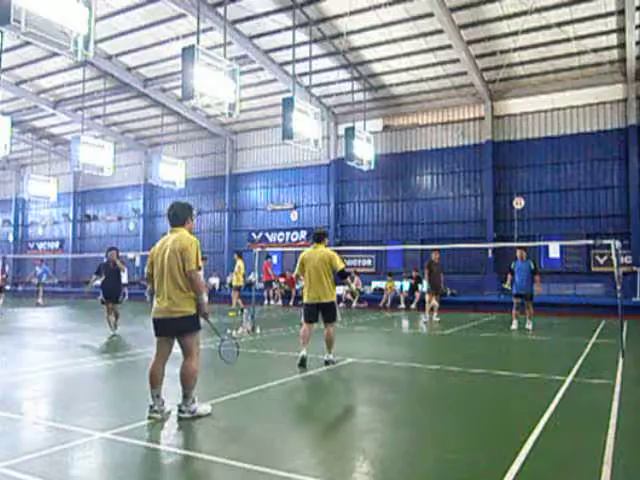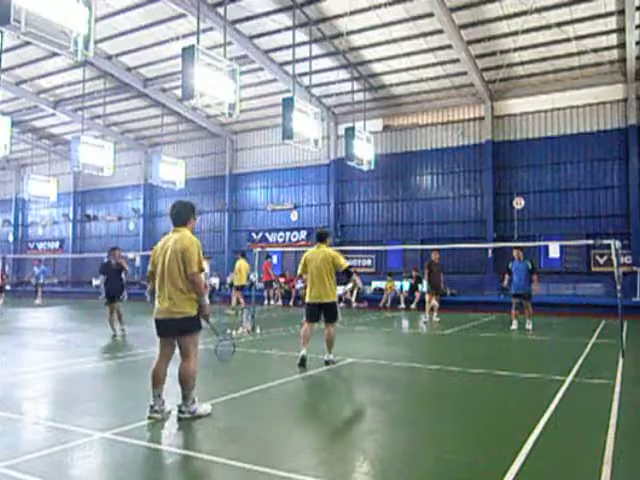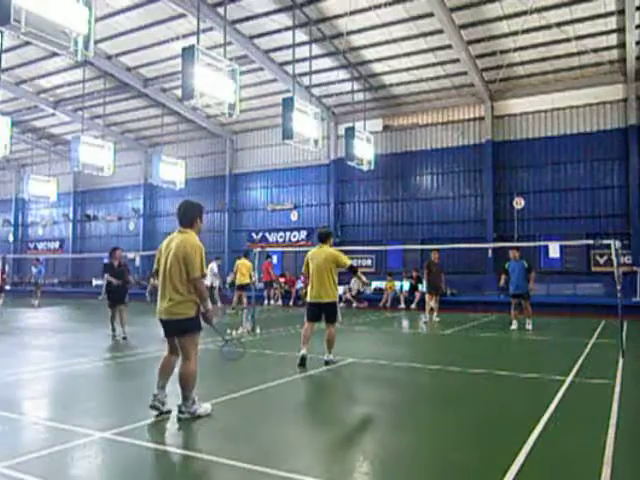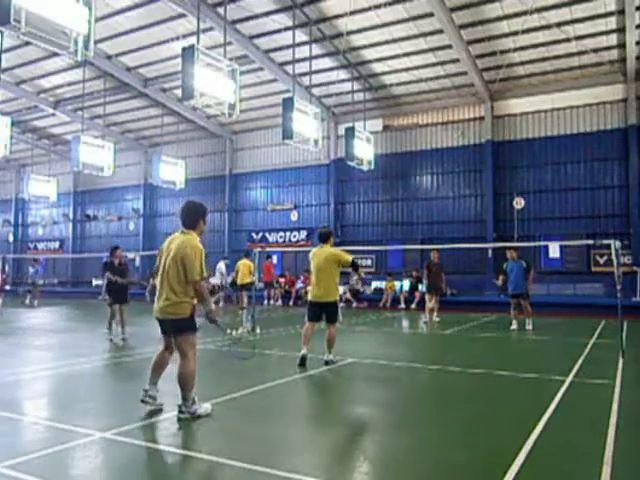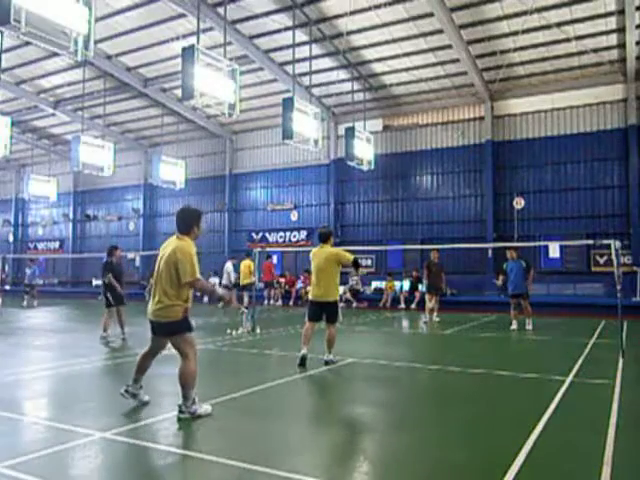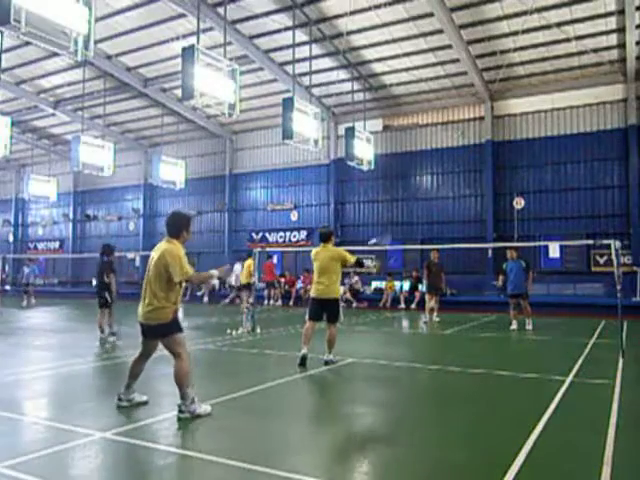
dt=0.2s
person 1, frame 1
left shoulder: (159, 245)
right shoulder: (189, 241)
left elbow: (149, 278)
right elbow: (193, 275)
right wrist: (203, 300)
left hip: (161, 310)
right hip: (184, 309)
left knee: (160, 358)
right knee: (191, 357)
left ankle: (156, 406)
right ankle: (188, 406)
person 1, frame 2
left shoulder: (161, 243)
right shoulder: (190, 241)
left elbow: (151, 277)
right elbow: (194, 277)
right wrist: (204, 302)
left hip: (162, 310)
right hip: (185, 309)
left knee: (163, 357)
right knee: (189, 357)
left ankle: (157, 406)
right ankle: (188, 406)
person 1, frame 3
left shoulder: (168, 241)
right shoulder: (193, 244)
left elbow: (157, 272)
right elbow: (197, 281)
right wrist: (207, 306)
left hip: (165, 308)
right hip: (184, 310)
left knee: (172, 353)
right knee: (190, 357)
left ankle: (159, 395)
right ankle: (188, 406)
person 1, frame 4
left shoulder: (171, 240)
right shoulder: (193, 246)
left elbow: (157, 270)
right elbow: (198, 283)
right wrist: (209, 307)
left hip: (163, 307)
right hip: (180, 309)
left knee: (168, 349)
right knee: (188, 356)
left ankle: (151, 391)
right ankle: (188, 406)
person 1, frame 5
left shoulder: (169, 243)
right shoulder: (186, 249)
right elbow: (195, 282)
right wrist: (217, 291)
left hip: (158, 309)
right hip: (174, 312)
left knee: (154, 350)
right knee: (190, 356)
left ankle: (133, 388)
right ankle: (188, 406)
person 1, frame 6
left shoulder: (161, 247)
right shoulder: (173, 252)
right elbow: (192, 278)
right wrist: (214, 274)
left hip: (148, 312)
right hip: (162, 314)
left knee: (145, 354)
right knee: (182, 356)
left ankle: (126, 394)
right ankle: (188, 405)
person 2, frame 1
left shoulder: (304, 255)
right shoulder: (330, 254)
left elbow: (297, 274)
right elbow: (341, 273)
left wrist: (297, 277)
right wrist: (351, 286)
left hip: (310, 296)
right hip: (327, 296)
left knee: (307, 325)
right knee: (329, 326)
left ankle: (303, 352)
right ankle: (328, 355)
person 2, frame 2
left shoulder: (308, 254)
right shoulder: (332, 254)
left elbow: (300, 273)
right elbow: (346, 270)
left hip: (312, 296)
right hip: (329, 296)
left knee: (308, 324)
right knee: (330, 325)
left ankle: (304, 351)
right ankle: (329, 356)
person 2, frame 3
left shoulder: (310, 254)
right shoulder: (333, 254)
left elbow: (305, 272)
right elbow: (350, 267)
right wrist: (362, 278)
left hip: (313, 296)
right hip: (329, 296)
left knee: (309, 324)
right knee: (330, 326)
left ankle: (303, 351)
right ankle: (329, 356)
person 2, frame 4
left shoulder: (313, 253)
right shoulder: (334, 253)
right elbow: (352, 262)
right wrist: (357, 273)
left hip: (314, 295)
right hip: (330, 296)
left knee: (310, 323)
right knee: (331, 326)
left ankle: (304, 351)
right ankle: (328, 356)
person 2, frame 5
left shoulder: (313, 253)
right shoulder: (335, 253)
right elbow: (354, 261)
right wrist: (357, 270)
left hip: (315, 295)
right hip: (330, 296)
left knee: (310, 323)
right knee: (331, 326)
left ankle: (304, 351)
right ankle: (328, 356)
person 2, frame 6
left shoulder: (314, 253)
right shoulder: (338, 252)
right elbow: (355, 263)
left hip: (316, 294)
right hip: (332, 295)
left knee: (310, 323)
right knee: (332, 326)
left ankle: (305, 351)
right ankle: (328, 356)
